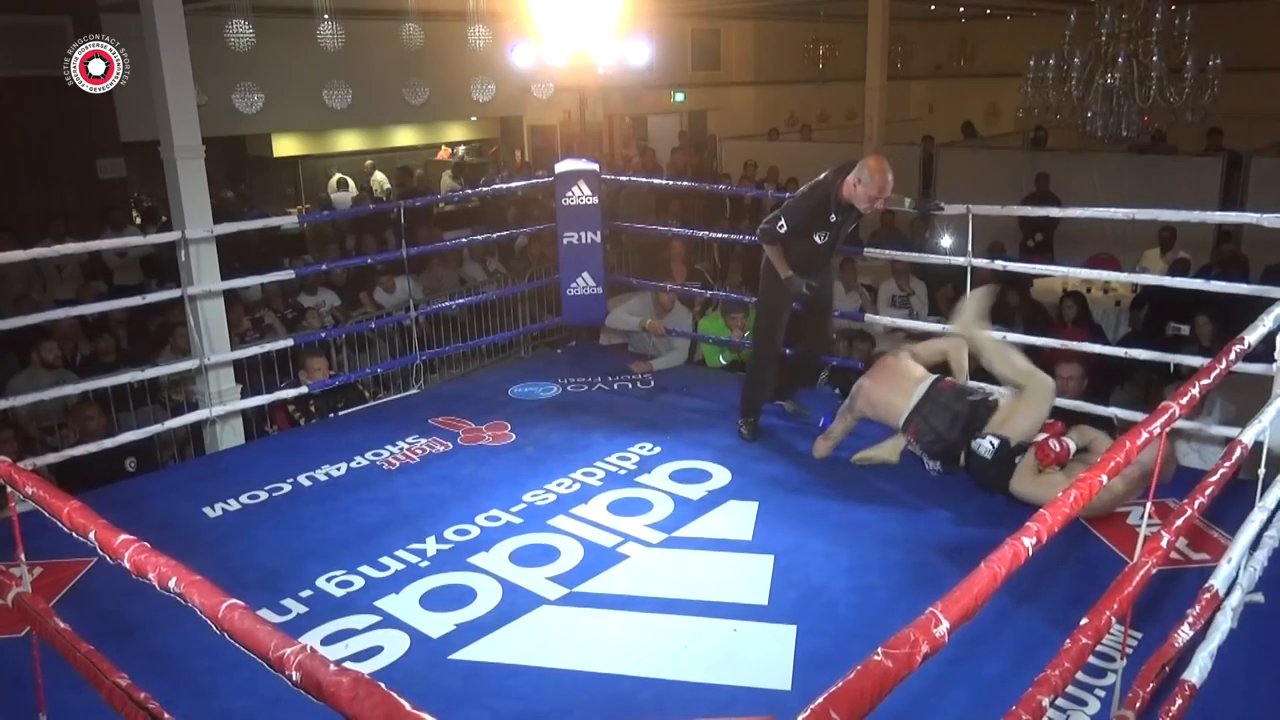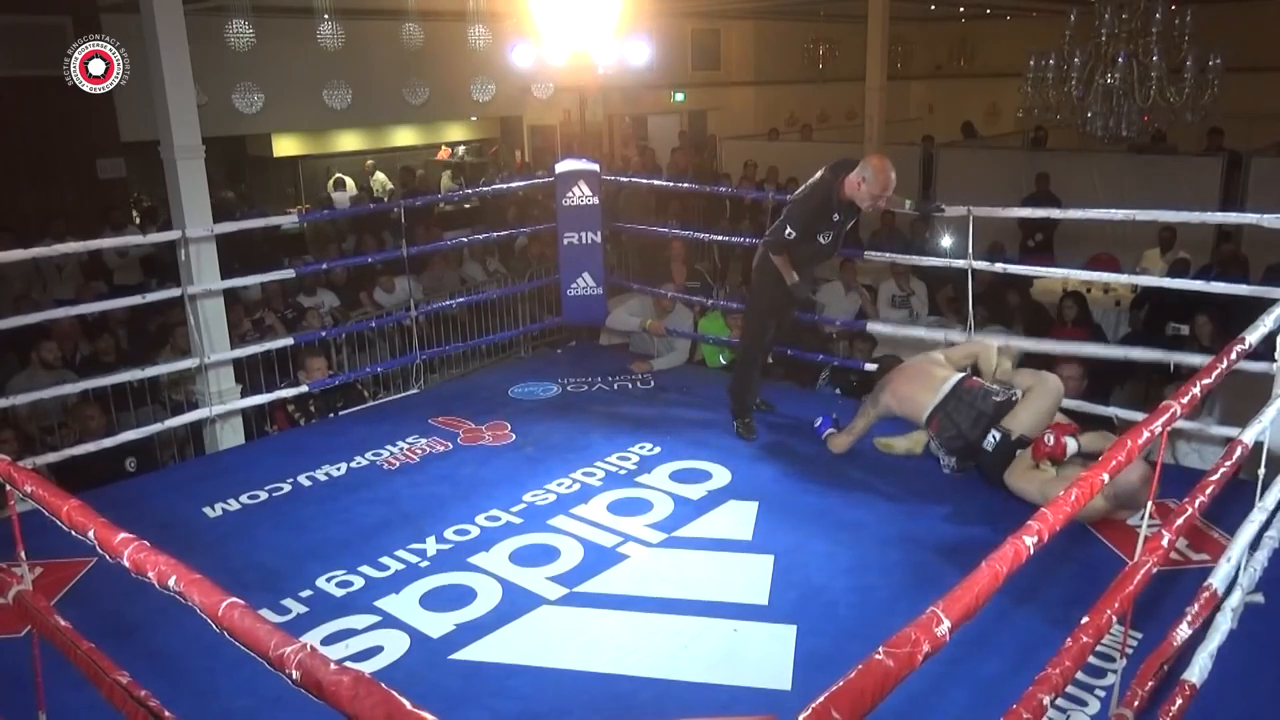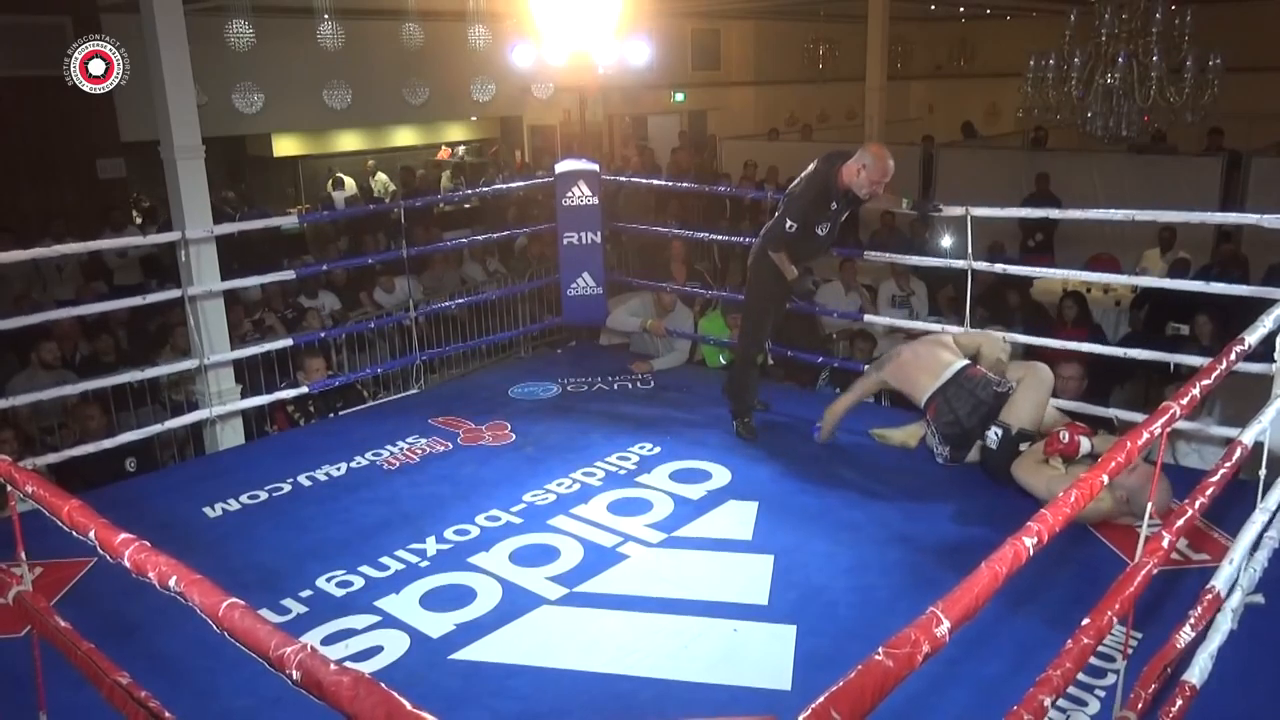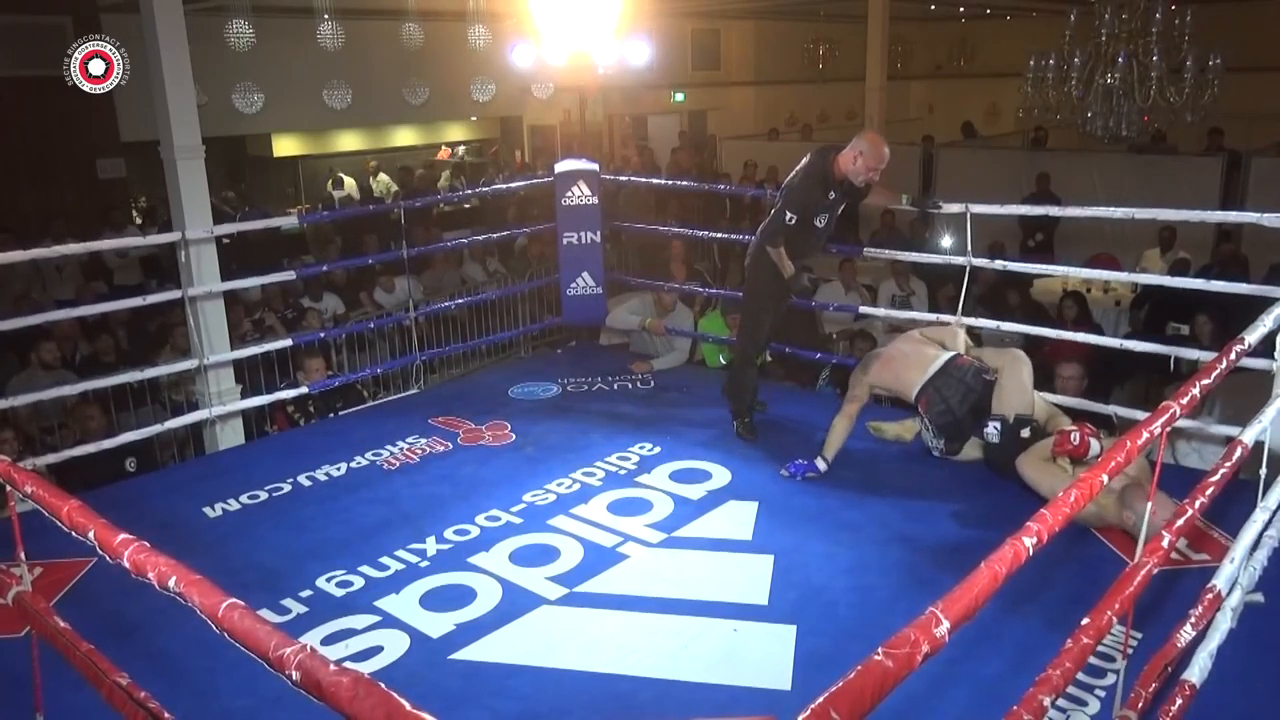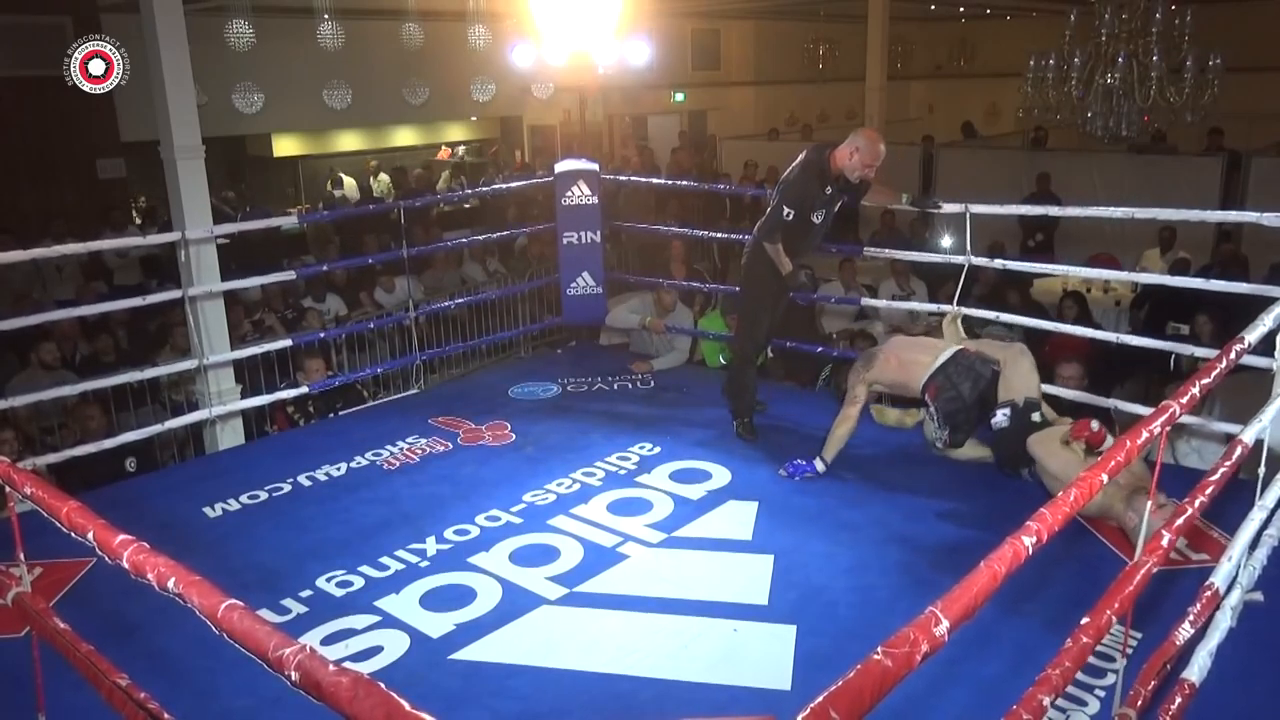
dt=0.4s
person 1, frame 1
left shoulder: (858, 395)
right shoulder: (900, 358)
left elbow: (821, 449)
right elbow: (955, 347)
left wrist: (830, 432)
right knee: (1040, 385)
person 1, frame 2
left shoulder: (881, 393)
right shoulder: (930, 358)
left elbow: (840, 444)
right elbow: (987, 349)
left wrist: (830, 432)
right wrist: (991, 384)
left hip: (955, 436)
person 1, frame 3
left shoulder: (886, 365)
right shoulder: (938, 340)
left elbow: (841, 404)
right elbow: (992, 343)
left wrist: (824, 429)
left hip: (948, 418)
right hip: (978, 389)
person 1, frame 4
left shoulder: (864, 372)
right shoulder: (912, 336)
left elbow: (846, 416)
right elbow: (955, 333)
left wrist: (821, 463)
left hip: (940, 406)
right hip: (970, 379)
person 1, frame 5
left shoulder: (860, 370)
right shoulder: (900, 341)
left elbow: (848, 418)
left wrist: (820, 463)
left hip: (950, 391)
right hip: (974, 367)
left knee: (942, 442)
person 2, frame 1
left shoulder: (858, 183)
right shoulder: (810, 202)
left elbow: (882, 198)
right elbow: (767, 235)
right wrist: (787, 277)
left hip: (819, 268)
right hip: (781, 269)
left knee: (819, 339)
right knee: (768, 342)
left ankle: (783, 393)
right ankle: (749, 412)
person 2, frame 2
left shoulder: (853, 172)
right shoulder: (813, 201)
left elbow: (877, 198)
right elbow: (773, 244)
right wrist: (793, 283)
left hip: (801, 267)
right hip: (775, 266)
left knee: (772, 334)
right knee: (757, 337)
left ankle: (744, 391)
right ankle: (741, 412)
person 2, frame 3
left shoulder: (844, 167)
right shoulder: (811, 191)
left elbow: (864, 198)
right elbow: (772, 241)
left wrist: (907, 204)
right wrist: (794, 278)
left hip: (794, 263)
right hip: (772, 262)
left knee: (766, 332)
right knee: (754, 335)
left ankle: (741, 391)
right ankle: (741, 412)
person 2, frame 4
left shoulder: (844, 173)
right shoulder: (808, 182)
left elbow: (866, 193)
right elbow: (772, 235)
left wrist: (906, 201)
right wrist: (791, 276)
left hip: (790, 261)
right hip: (769, 260)
left knee: (765, 333)
right knee: (753, 335)
left ankle: (741, 392)
right ankle: (742, 411)
person 2, frame 5
left shoulder: (841, 172)
right shoulder: (804, 178)
left elbow: (865, 191)
right elbow: (769, 232)
left wrist: (907, 200)
right wrist: (789, 273)
left hip: (787, 261)
right hip: (765, 259)
left knee: (765, 333)
right knee: (751, 334)
left ankle: (739, 392)
right ankle: (741, 411)
